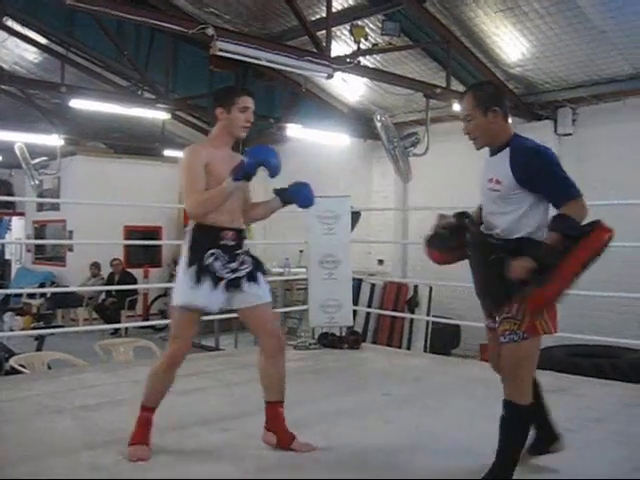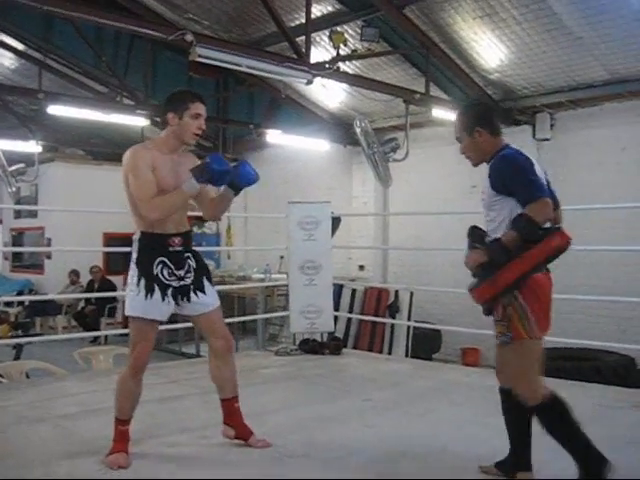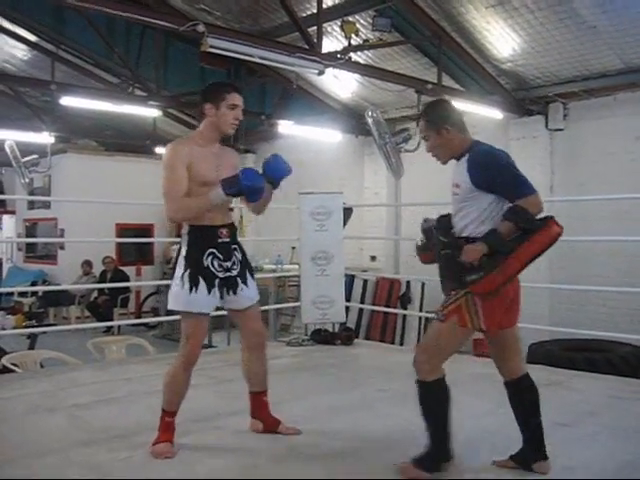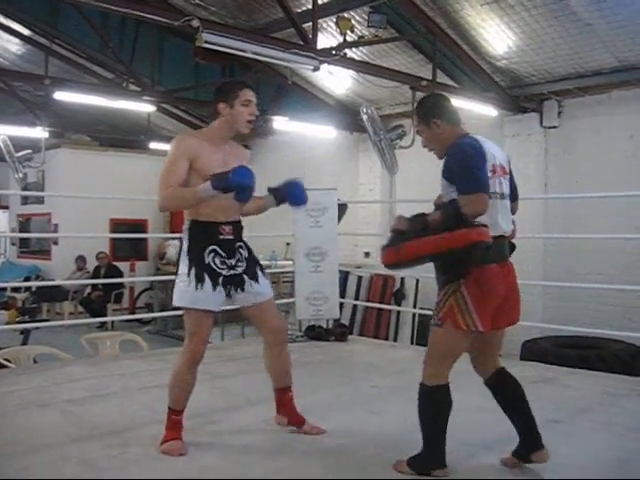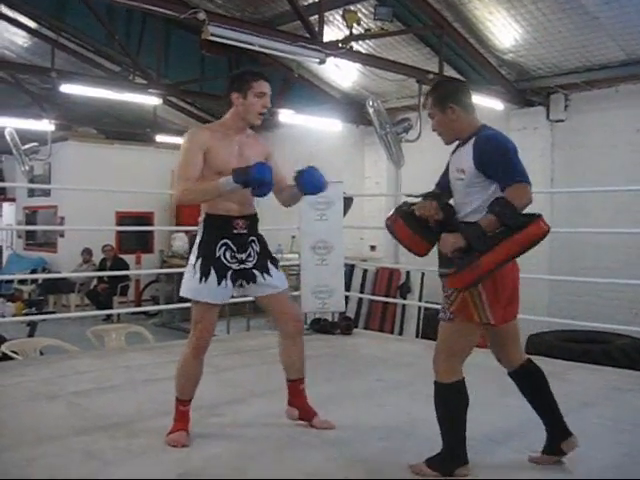
dt=1s
person 1, frame 1
left shoulder: (529, 155)
right shoulder: (492, 157)
left elbow: (574, 207)
left wrist: (535, 258)
left hip: (521, 282)
right hip: (497, 281)
left knee: (516, 380)
right knee: (505, 363)
right ankle: (545, 435)
person 1, frame 2
left shoulder: (506, 162)
right shoulder: (519, 162)
left elbow: (541, 212)
right elbow: (554, 215)
left wrist: (490, 251)
left hip: (518, 287)
right hip: (521, 282)
left knee: (526, 387)
right knee: (508, 376)
person 1, frame 3
left shoulder: (487, 159)
right shoulder: (468, 163)
left elbow: (532, 205)
left wrist: (487, 245)
right wrist: (444, 228)
left knee: (426, 360)
right knee: (511, 367)
person 1, frame 4
left shoulder: (461, 151)
right shoulder: (493, 151)
left elbow: (474, 205)
left wrist: (418, 223)
left hip: (470, 274)
right hip: (499, 267)
left knee: (434, 368)
right knee: (487, 364)
right ankle: (531, 445)
person 1, frame 5
left shoulder: (491, 142)
right shoulder: (460, 152)
left elbow: (521, 195)
right elbow: (440, 197)
left wrist: (467, 236)
right wrist: (429, 208)
right hip: (494, 268)
left knee: (445, 363)
right knee: (511, 356)
right ankle: (559, 436)
person 2, frame 1
left shoulder: (240, 159)
right shoulder: (197, 154)
right elbow: (194, 206)
left wrist: (282, 197)
right wrist: (238, 177)
left hip: (238, 254)
right hip: (204, 252)
left knee: (274, 338)
right knee: (177, 349)
left ankle: (276, 429)
right ankle: (142, 428)
person 2, frame 2
left shoulder: (192, 161)
right shoulder: (138, 156)
left elbow: (211, 213)
right elbow: (151, 211)
left wrist: (232, 187)
right wrist: (194, 181)
left hip: (187, 256)
right hip: (152, 258)
left knee: (222, 341)
right knee: (139, 358)
left ankle: (234, 423)
right ankle: (120, 440)
person 2, frame 3
left shoulder: (230, 156)
right shoulder: (180, 151)
left elbow: (258, 208)
right elbow: (176, 211)
left wrist: (269, 183)
right wrist: (224, 190)
left hip: (231, 249)
right hip: (199, 253)
left knee: (256, 337)
right knee: (190, 351)
left ankle: (262, 416)
right ankle: (165, 430)
person 2, frame 4
left shoulder: (239, 154)
right shoulder: (188, 144)
right elbow: (165, 200)
left wrist: (276, 197)
right wrist: (212, 185)
left hip: (236, 246)
right hip: (202, 248)
left knee: (277, 330)
right knee: (195, 348)
left ankle: (287, 412)
right ankle: (172, 428)
person 2, frame 5
left shoulder: (261, 146)
right shoulder: (201, 137)
left elbow: (285, 198)
right elbow: (183, 193)
left wrist: (302, 185)
right wrist: (233, 179)
left hip: (252, 239)
right hip: (216, 240)
left knee: (292, 320)
right knee: (200, 339)
left ankle: (298, 404)
right ankle: (180, 419)
